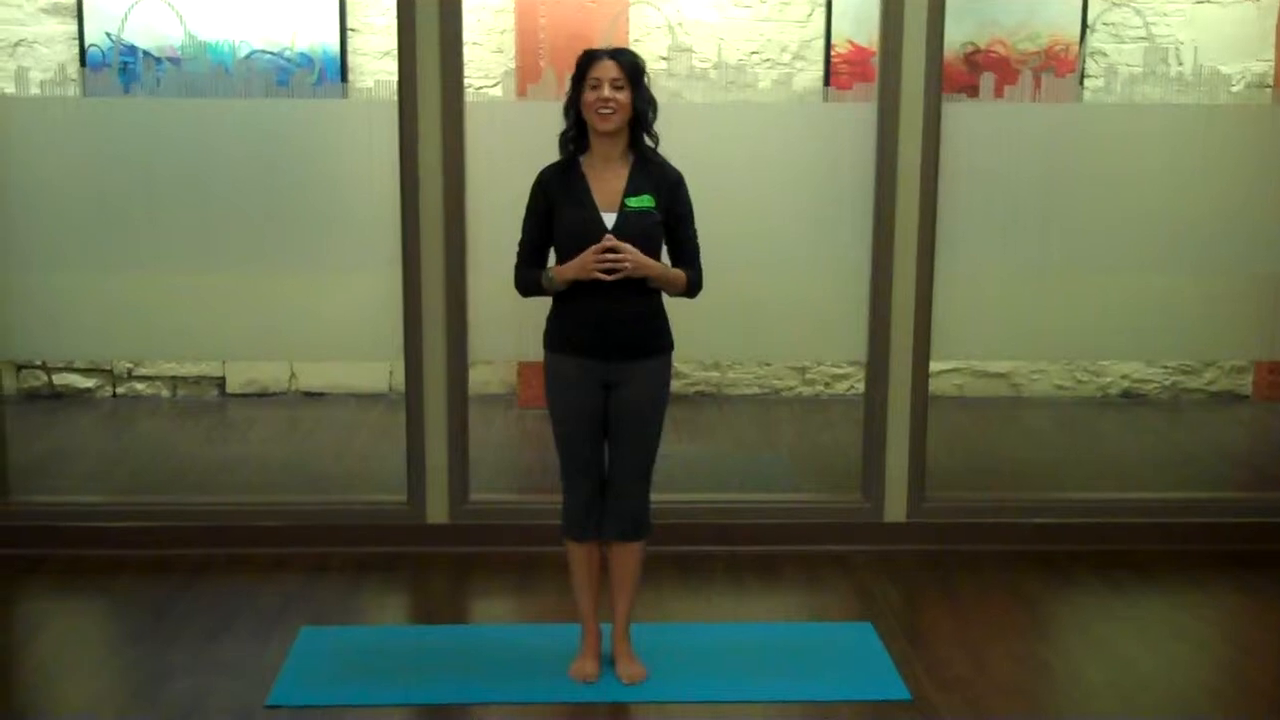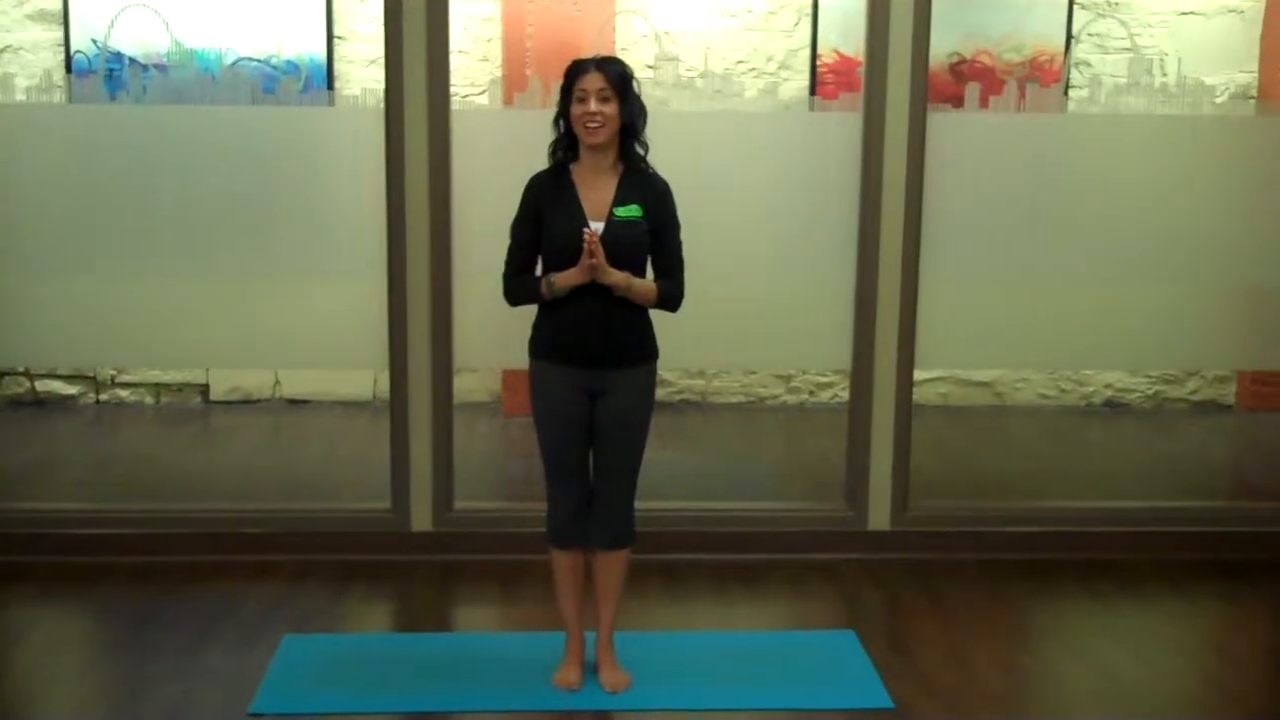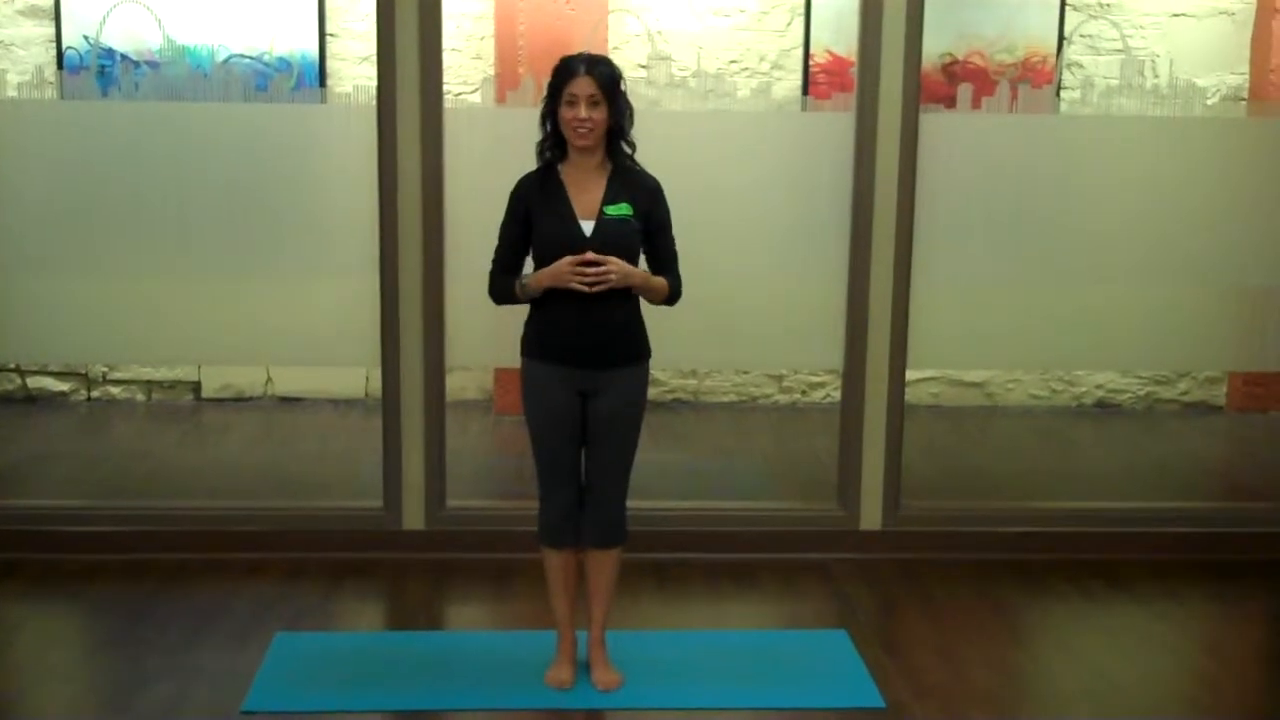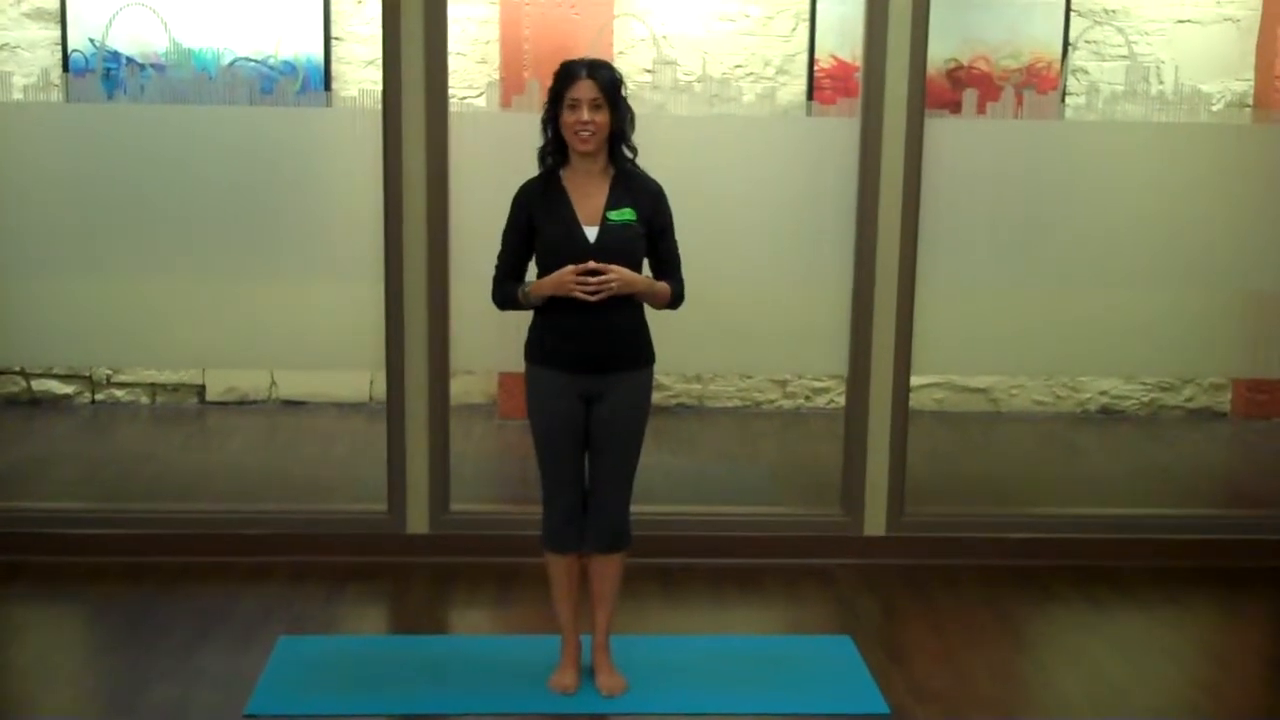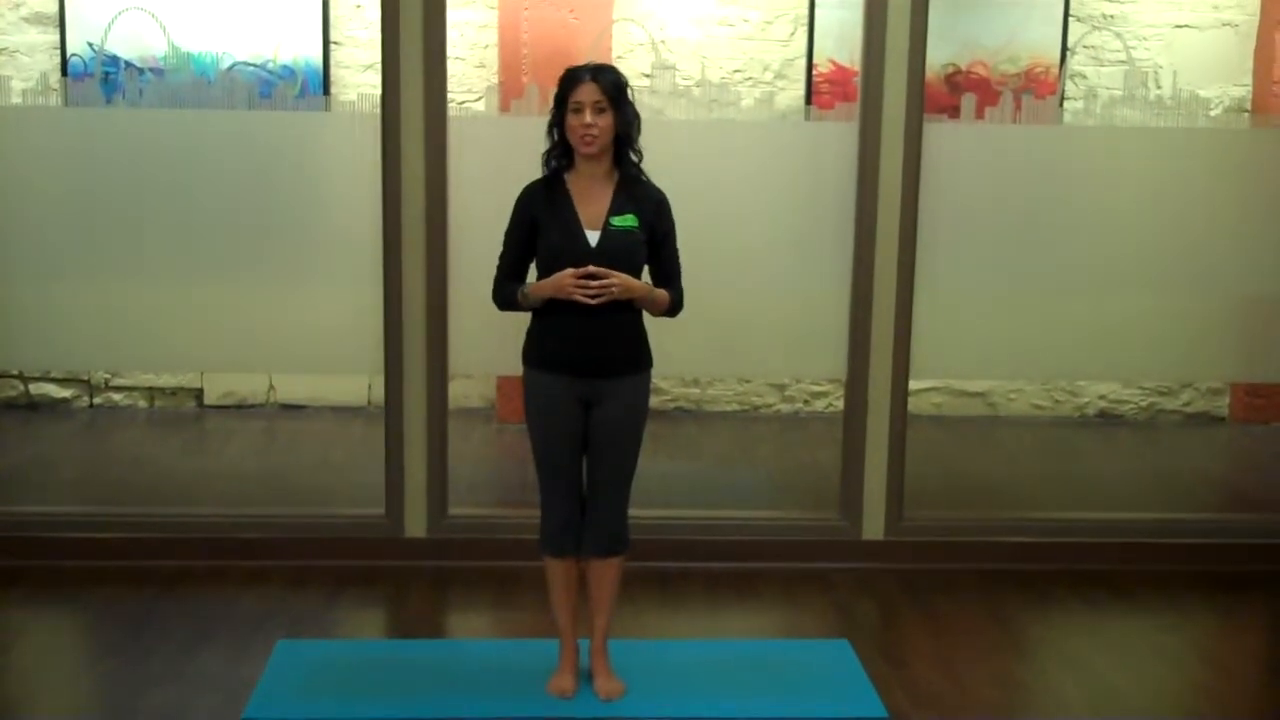
dt=0.5s
person 1, frame 1
left shoulder: (663, 179)
right shoulder: (554, 181)
left elbow: (691, 279)
right elbow: (525, 277)
left wrist: (646, 266)
right wrist: (571, 270)
left hip: (643, 360)
right hip: (572, 359)
left knee: (630, 495)
right knee: (581, 494)
left ankle: (623, 636)
right ankle: (588, 637)
person 1, frame 2
left shoulder: (651, 190)
right shoulder: (544, 188)
left elbow: (672, 292)
right elbow: (514, 287)
left wrist: (612, 275)
right wrist: (574, 274)
left hip: (627, 369)
right hip: (557, 367)
left knee: (614, 503)
right knee: (566, 502)
left ankle: (606, 644)
right ankle: (571, 644)
person 1, frame 3
left shoulder: (642, 189)
right shoulder: (532, 190)
left elbow: (671, 287)
right elbow: (500, 285)
left wrist: (628, 275)
right wrist: (546, 278)
left hip: (621, 368)
right hip: (550, 367)
left knee: (606, 502)
right knee: (558, 502)
left ankle: (598, 644)
right ankle: (564, 644)
person 1, frame 4
left shoulder: (644, 193)
right shoulder: (534, 195)
left elbow: (674, 290)
right elbow: (503, 290)
left wrist: (633, 281)
right wrist: (549, 285)
left hip: (624, 373)
right hip: (554, 372)
left knee: (610, 508)
right knee: (562, 506)
left ankle: (602, 648)
right ankle: (568, 648)
person 1, frame 5
left shoulder: (648, 200)
right shoulder: (538, 198)
left elbow: (672, 299)
right elbow: (504, 291)
left wrist: (632, 288)
right wrist: (549, 287)
left hip: (622, 377)
right hip: (551, 375)
left knee: (608, 511)
right knee: (560, 510)
left ankle: (601, 652)
right ankle: (566, 652)
